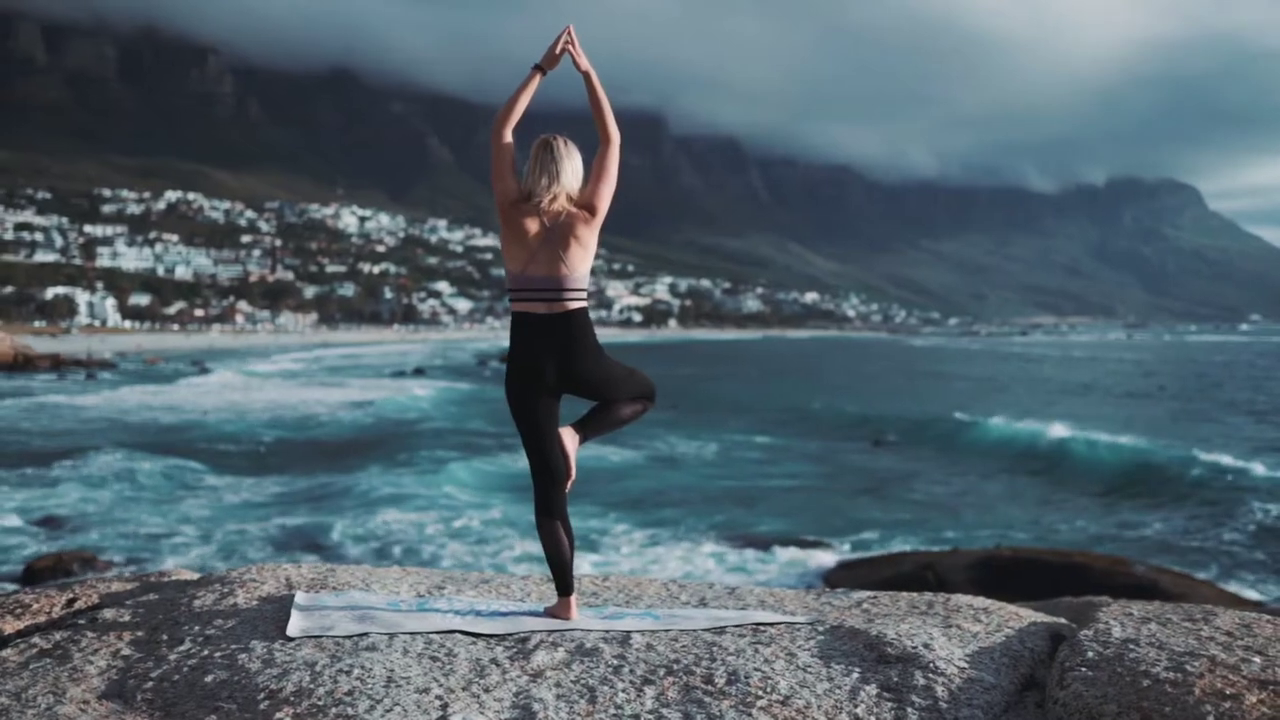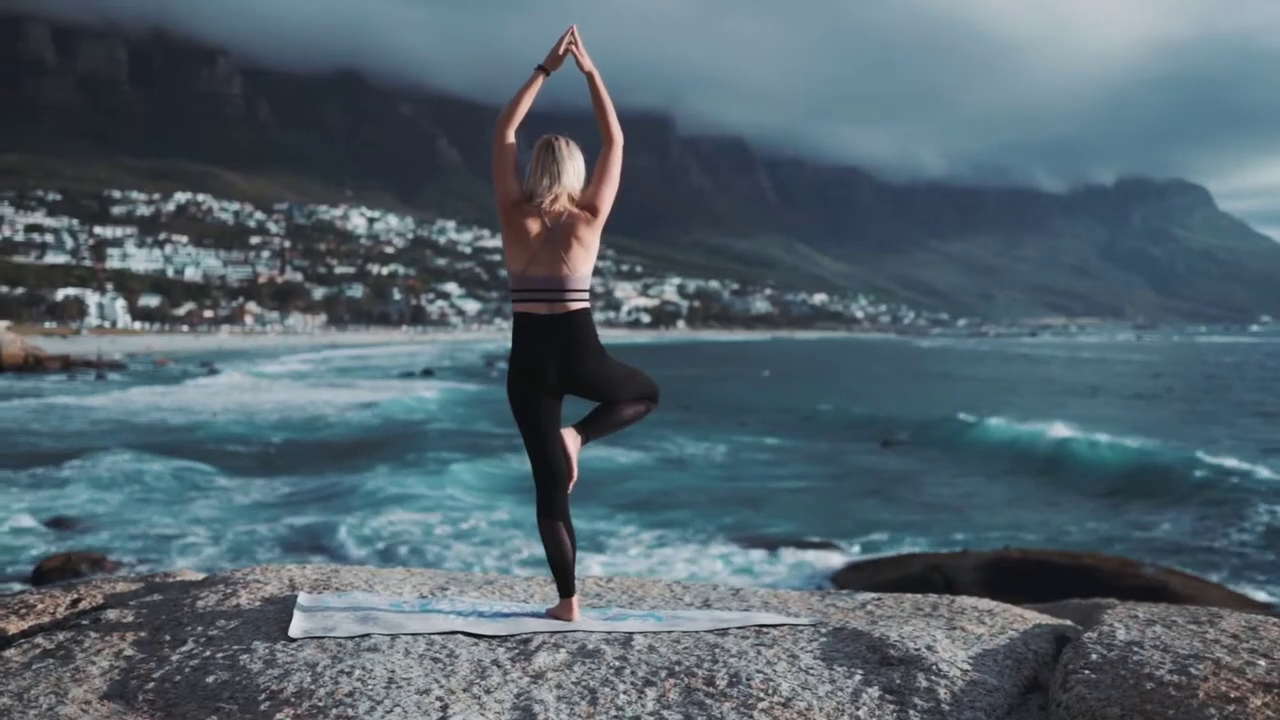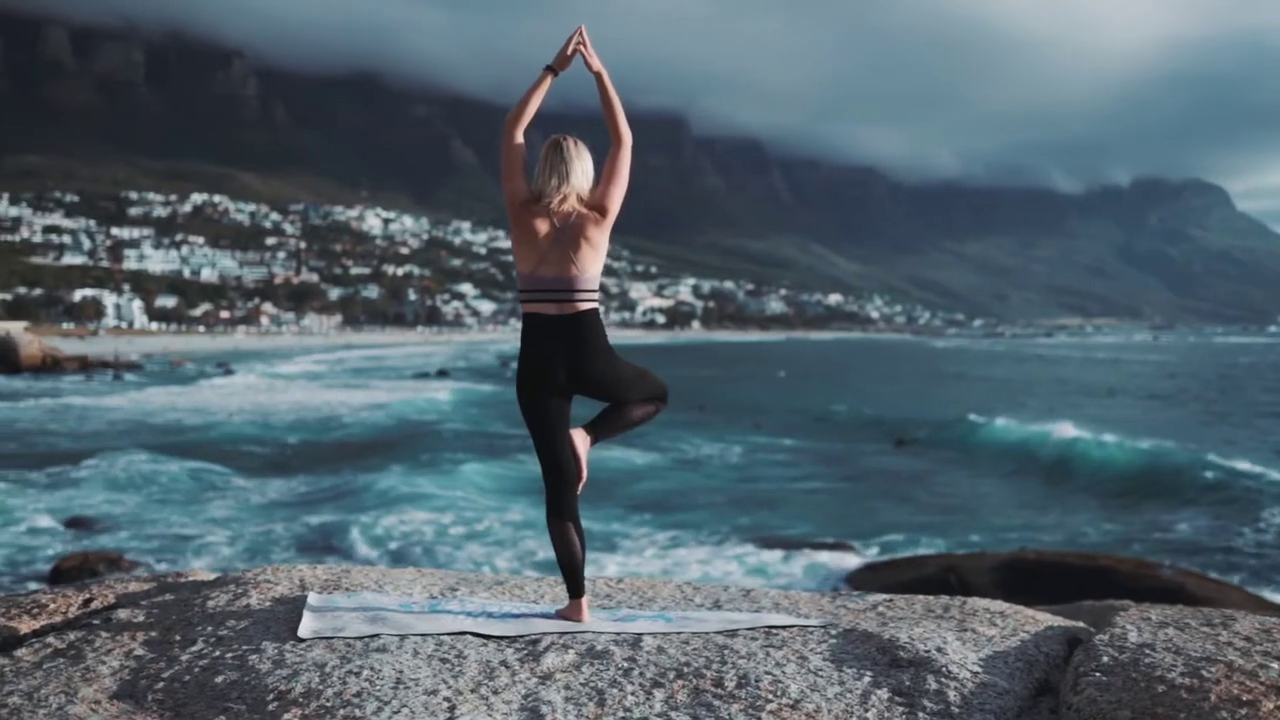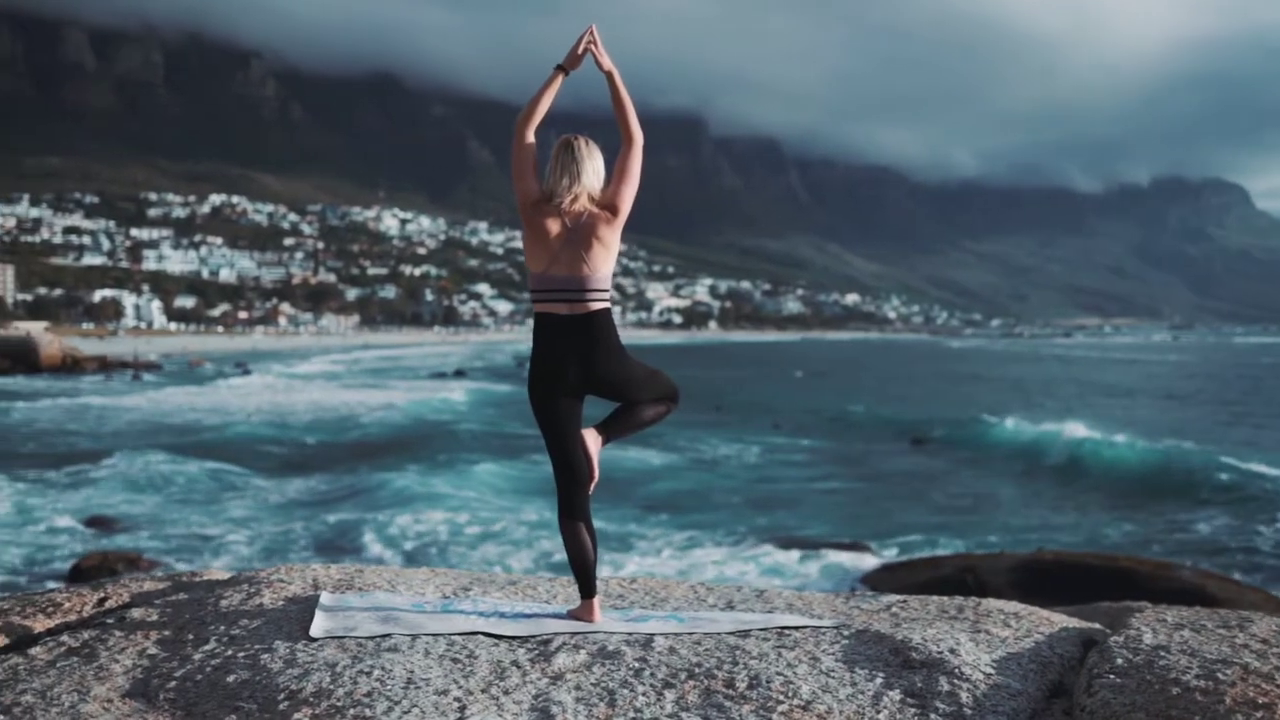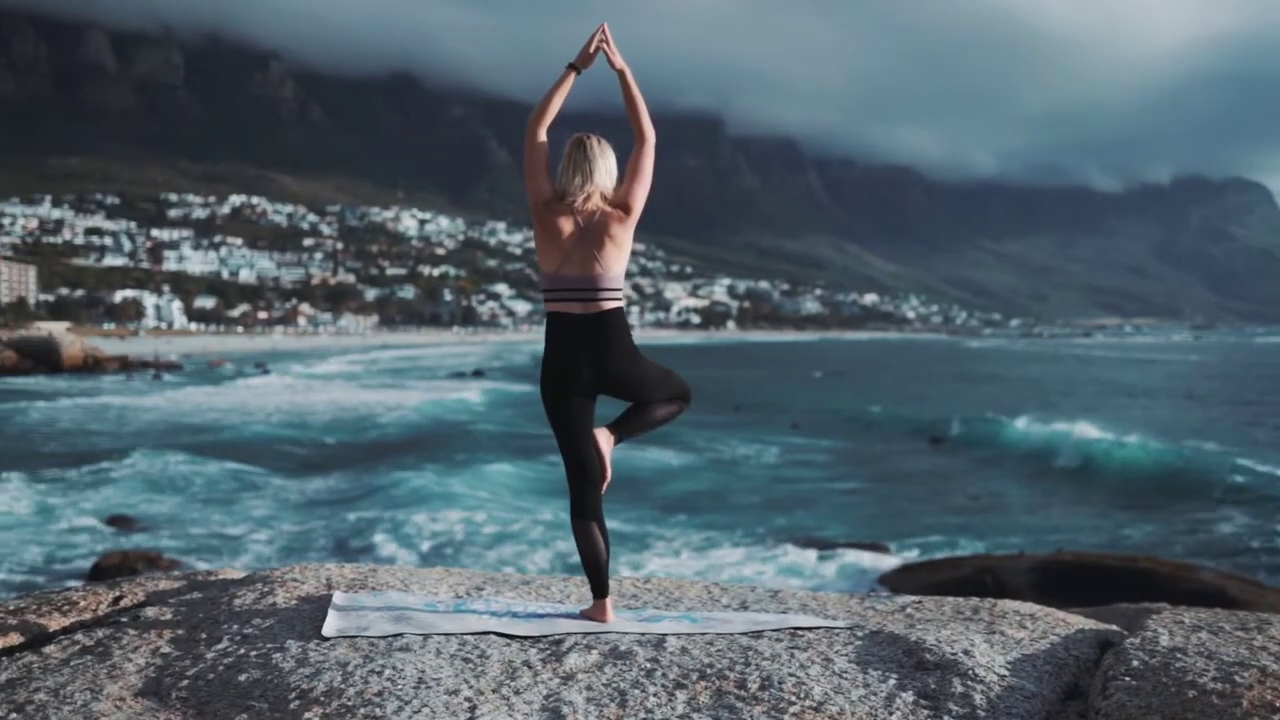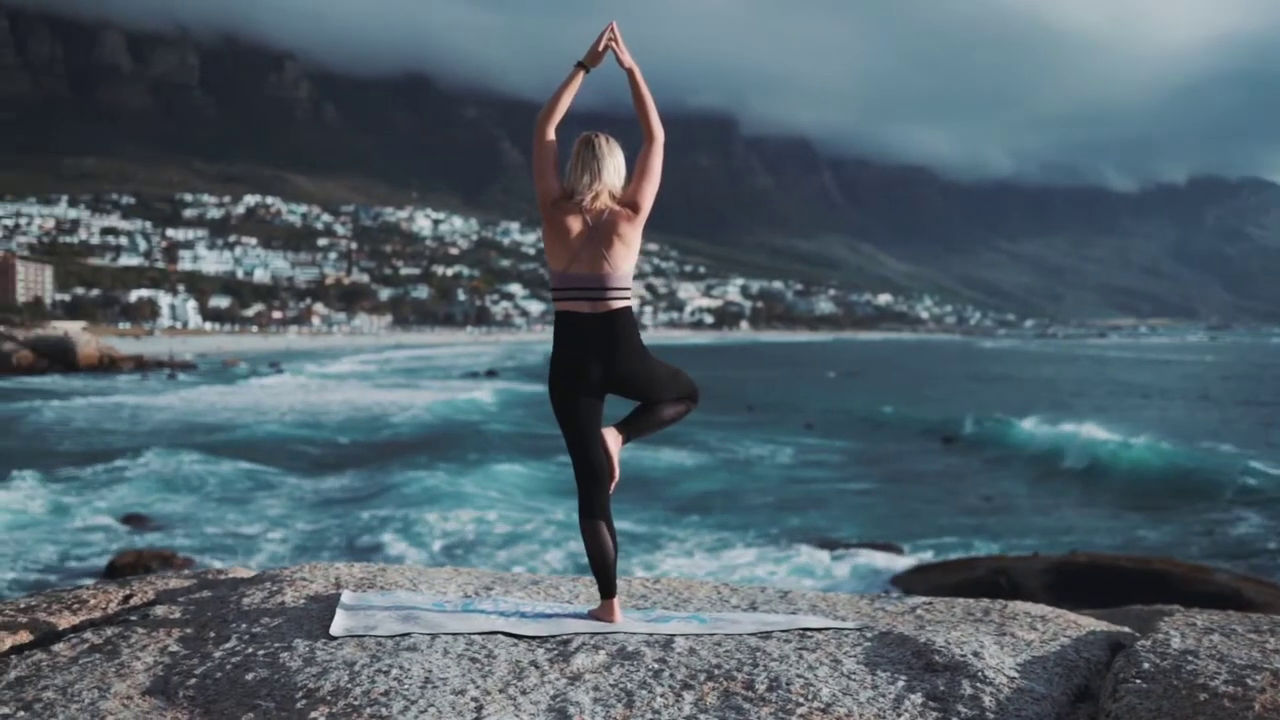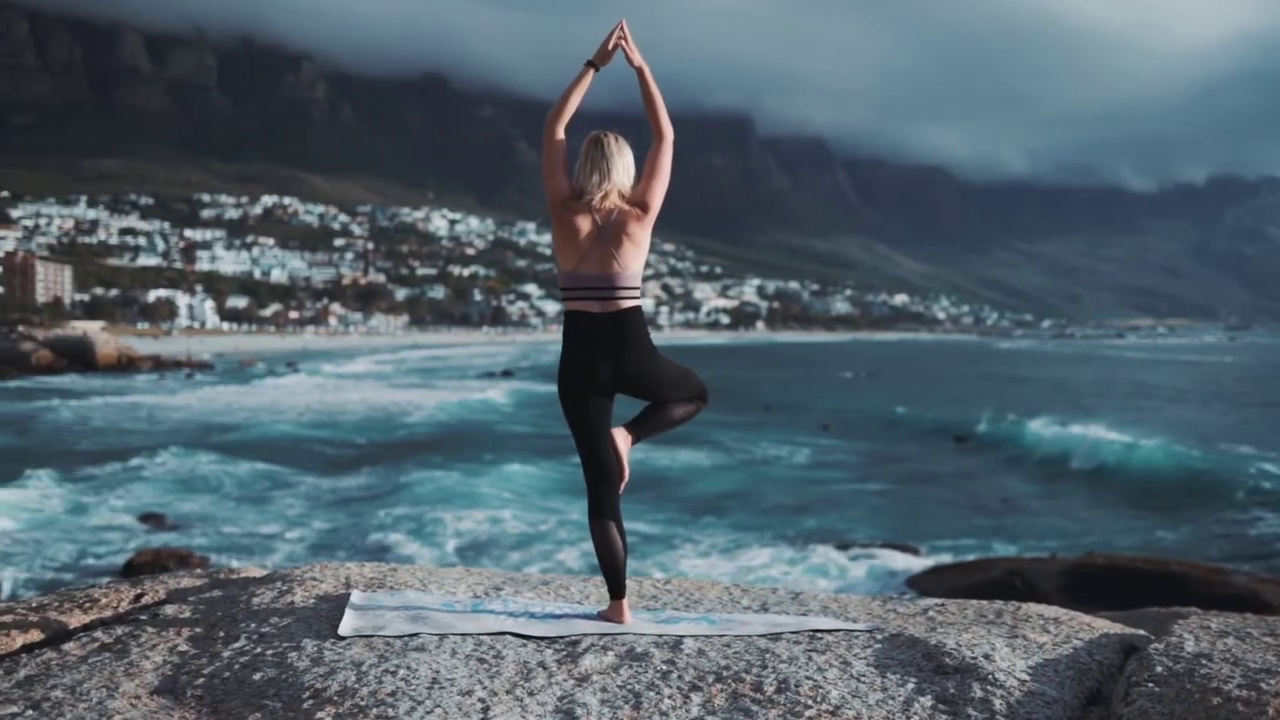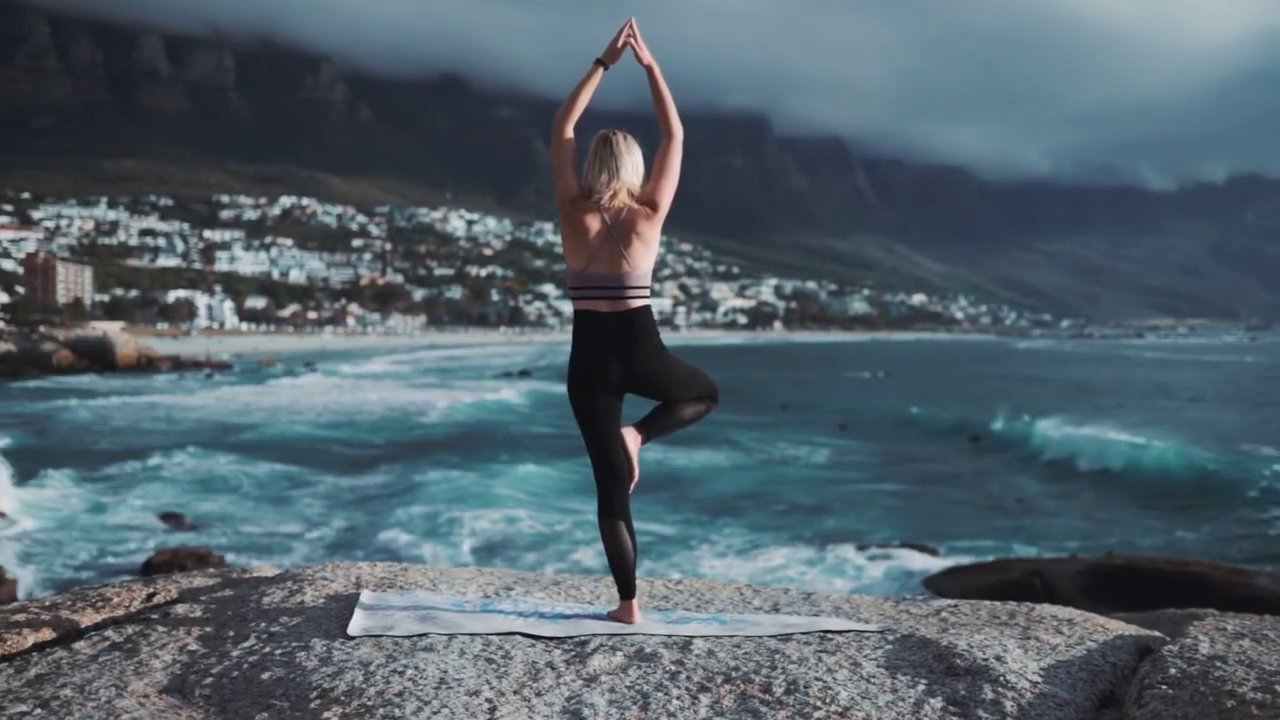
dt=0.2s
person 1, frame 1
left shoulder: (512, 216)
right shoulder: (587, 218)
left elbow: (501, 132)
right elbow: (611, 139)
left wrist: (542, 68)
right wrist: (584, 69)
left hip: (526, 358)
right hip: (577, 353)
left knee: (547, 485)
right knee: (643, 392)
left ankle: (565, 600)
right ankle: (576, 434)
person 1, frame 2
left shoulder: (514, 216)
right shoulder: (589, 219)
left elbow: (504, 133)
right elbow: (614, 140)
left wrist: (545, 69)
right wrist: (589, 70)
left hip: (528, 359)
right hip: (579, 354)
left knee: (549, 486)
right knee: (645, 393)
left ankle: (567, 602)
right ankle: (578, 436)
person 1, frame 3
left shoulder: (522, 217)
right shoulder: (598, 219)
left elbow: (512, 133)
right elbow: (623, 140)
left wrist: (553, 69)
right wrist: (597, 70)
left hip: (538, 360)
right hip: (588, 354)
left knee: (559, 487)
right knee: (654, 394)
left ankle: (577, 603)
right ankle: (588, 436)
person 1, frame 4
left shoulder: (534, 217)
right shoulder: (609, 219)
left elbow: (523, 133)
right elbow: (635, 139)
left wrist: (564, 68)
right wrist: (608, 69)
left hip: (549, 361)
right hip: (600, 355)
left knee: (571, 487)
right knee: (666, 394)
left ankle: (589, 603)
right ankle: (599, 436)
person 1, frame 5
left shoulder: (546, 215)
right shoulder: (622, 218)
left elbow: (535, 131)
right elbow: (646, 138)
left wrist: (576, 66)
right wrist: (619, 67)
left hip: (562, 360)
right hip: (613, 354)
left knee: (583, 487)
right knee: (678, 392)
left ankle: (601, 603)
right ankle: (611, 435)
person 1, frame 6
left shoulder: (554, 215)
right shoulder: (631, 217)
left elbow: (544, 130)
right elbow: (656, 137)
left wrist: (585, 65)
right wrist: (629, 66)
left hip: (570, 359)
right hip: (621, 353)
left knee: (591, 487)
right knee: (686, 393)
left ankle: (610, 604)
right ankle: (620, 435)
person 1, frame 7
left shoulder: (564, 214)
right shoulder: (640, 216)
left elbow: (554, 130)
right elbow: (666, 136)
left wrist: (595, 64)
right wrist: (639, 65)
left hip: (580, 359)
right hip: (631, 353)
left knee: (601, 487)
right knee: (695, 392)
left ankle: (619, 605)
right ankle: (629, 436)
person 1, frame 8
left shoulder: (573, 214)
right shoulder: (649, 215)
left elbow: (562, 128)
right elbow: (675, 134)
left wrist: (604, 62)
right wrist: (648, 62)
left hip: (589, 359)
right hip: (641, 353)
left knee: (611, 487)
right knee: (706, 392)
left ankle: (628, 605)
right ankle: (639, 435)
